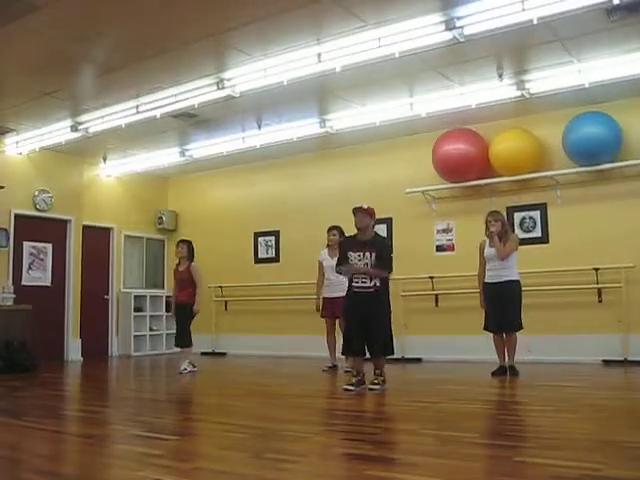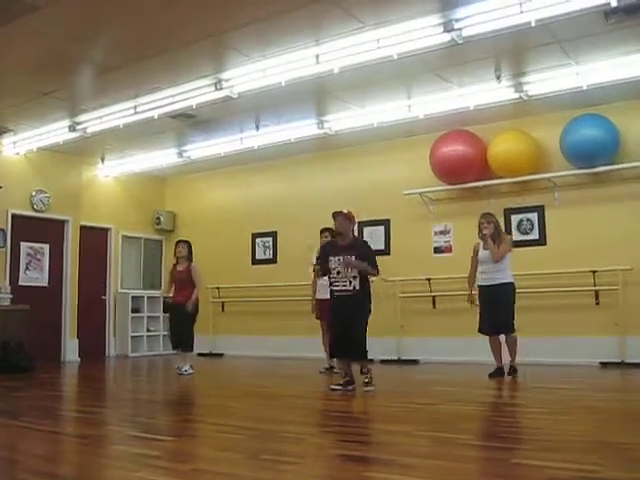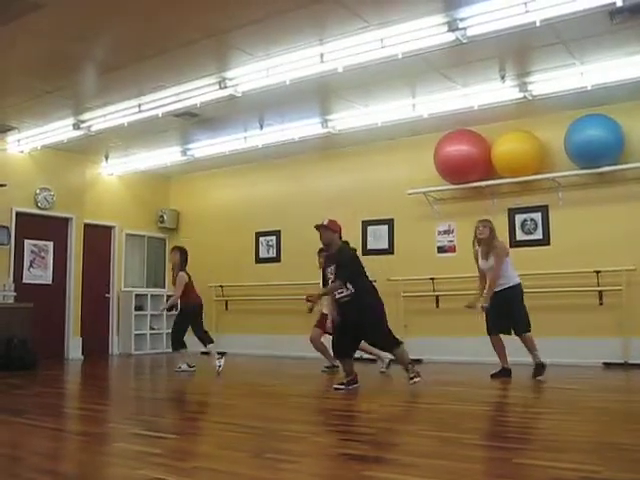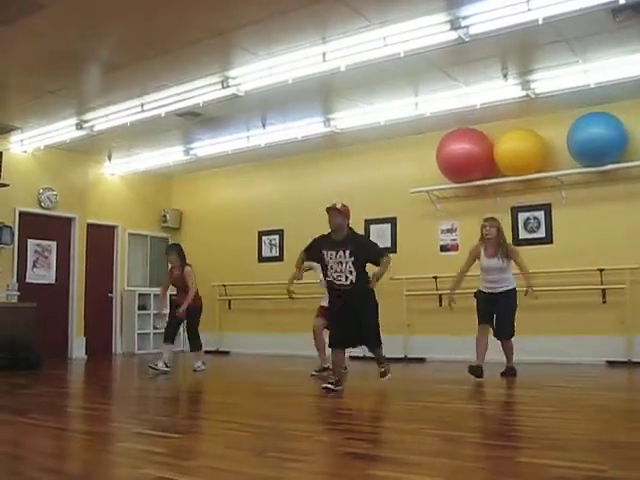
dt=0.7s
person 1, frame 1
left shoulder: (381, 243)
right shoulder: (347, 243)
left elbow: (385, 272)
right elbow: (341, 267)
left wrist: (360, 270)
right wrist: (346, 271)
left hip: (377, 300)
right hip: (354, 299)
left knee: (378, 340)
right knee: (353, 341)
left ankle: (379, 376)
right ankle: (358, 376)
person 1, frame 2
left shoulder: (362, 246)
right shoulder: (327, 248)
left elbow: (374, 271)
right elbow: (321, 271)
left wrist: (357, 265)
right wrist: (318, 270)
left hip: (358, 302)
right hip: (337, 303)
left knee: (357, 340)
right knee: (337, 342)
left ankle: (366, 372)
right ankle: (348, 378)
person 1, frame 3
left shoulder: (346, 254)
right shoulder: (328, 260)
left elbow: (338, 283)
left wrist: (318, 296)
right wrist: (335, 312)
left hip: (367, 304)
right hip: (347, 307)
left knee: (384, 337)
right knee: (341, 346)
left ankle: (411, 370)
right ankle: (351, 377)
person 1, frame 4
left shoulder: (360, 242)
right shoulder: (322, 242)
left elbow: (385, 258)
right elbow: (304, 254)
left wrist: (379, 274)
right wrist: (298, 269)
left hip: (360, 296)
right hip: (337, 297)
left knee: (368, 334)
right knee: (337, 338)
left ankle: (382, 363)
right ankle: (336, 377)
person 2, frame 1
left shoulder: (512, 238)
right shoulder: (483, 243)
left elbow: (503, 255)
right elbow: (482, 270)
left wrist: (496, 237)
right wrist: (481, 293)
left hip: (510, 284)
right hip: (491, 286)
left knee: (510, 327)
right knee: (495, 328)
left ankle: (511, 364)
right ankle: (502, 364)
person 2, frame 2
left shoulder: (505, 240)
right shoulder: (478, 246)
left elbow: (497, 257)
right elbow: (473, 271)
left wrist: (489, 239)
right wrist: (470, 291)
left hip: (504, 286)
right hip: (485, 289)
left knee: (506, 328)
right knee: (490, 330)
left ankle: (513, 364)
right ankle: (499, 366)
person 2, frame 3
left shoulder: (499, 246)
right shoulder: (477, 251)
left elbow: (496, 274)
left wrist: (487, 297)
right wrist: (477, 297)
left hip: (511, 289)
right hip: (494, 292)
left knee: (521, 329)
right knee: (493, 331)
left ankle: (537, 361)
right ankle: (505, 367)
person 2, frame 4
left shoulder: (508, 249)
right shoulder: (477, 249)
left elbow: (522, 266)
right elbow: (463, 271)
left wrist: (529, 285)
right wrist: (452, 291)
left hip: (506, 294)
right hip: (485, 293)
left knee: (504, 334)
right knee: (484, 326)
left ankle: (510, 366)
right ankle: (479, 365)
person 3, frame 1
right shoulder: (323, 254)
right elbow: (320, 278)
right wrist: (317, 297)
left hip: (343, 295)
right hip: (327, 296)
left knee: (345, 329)
right knee: (329, 329)
left ankle: (348, 362)
right ankle: (333, 362)
person 3, frame 2
right shoulder: (317, 256)
right elbow: (315, 280)
right wrist: (313, 299)
right hip: (321, 298)
right knee: (325, 331)
right ankle: (330, 363)
person 3, frame 3
right shoulder: (324, 273)
left wrist: (331, 320)
left hip: (336, 313)
right hip: (326, 312)
right knee: (314, 338)
left ankle: (383, 357)
right ankle: (333, 363)
person 3, frame 4
right shoulder: (316, 264)
right elbow: (298, 271)
right wrist: (289, 285)
right hip: (326, 304)
right knee: (317, 327)
right ankle: (324, 364)
person 4, frame 1
left shoulder: (192, 266)
right shoulder: (176, 268)
left elbow: (199, 285)
left wrist: (197, 303)
right wrist: (173, 305)
left hip: (189, 303)
right hip: (179, 303)
left knee: (182, 331)
right knee: (184, 332)
left ankle: (186, 361)
right ankle: (190, 363)
person 4, frame 2
left shoulder: (192, 266)
right shoulder: (173, 268)
left elbow: (197, 286)
right elbow: (169, 287)
left wrist: (192, 301)
left hip: (188, 304)
right hip: (176, 304)
left knee: (186, 333)
right knee: (175, 332)
left ankle: (188, 365)
right ankle: (183, 361)
person 4, frame 3
left shoulder: (181, 275)
right shoulder: (175, 272)
left elbow: (177, 295)
left wrist: (166, 306)
left hip: (194, 306)
right hip: (185, 307)
left knee: (199, 331)
right knee: (176, 334)
left ankle: (217, 357)
right ankle: (185, 363)
person 4, frame 4
left shoulder: (187, 270)
right shoulder: (170, 272)
left elbow: (193, 289)
right elbow: (165, 288)
left wrist: (184, 306)
right wrist: (162, 305)
left hip: (193, 304)
right hip: (178, 303)
left knee: (192, 333)
right knee: (170, 331)
left ankle: (200, 362)
right ankle: (164, 363)
